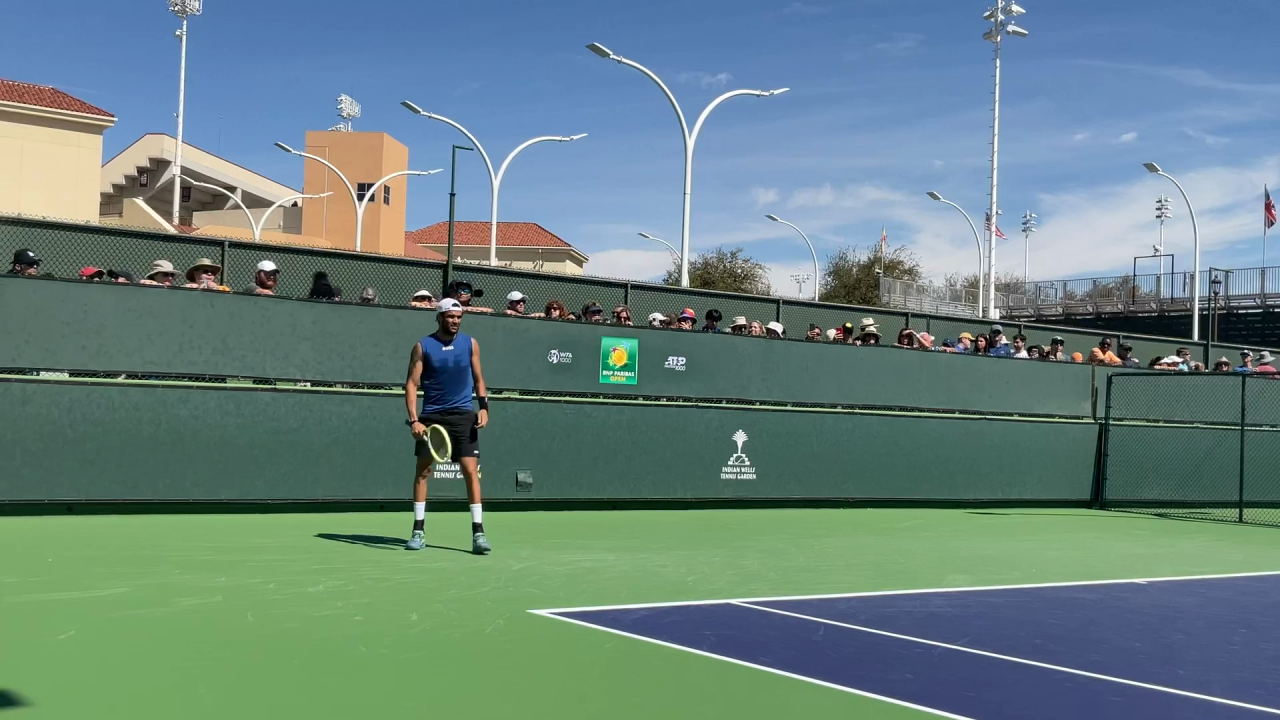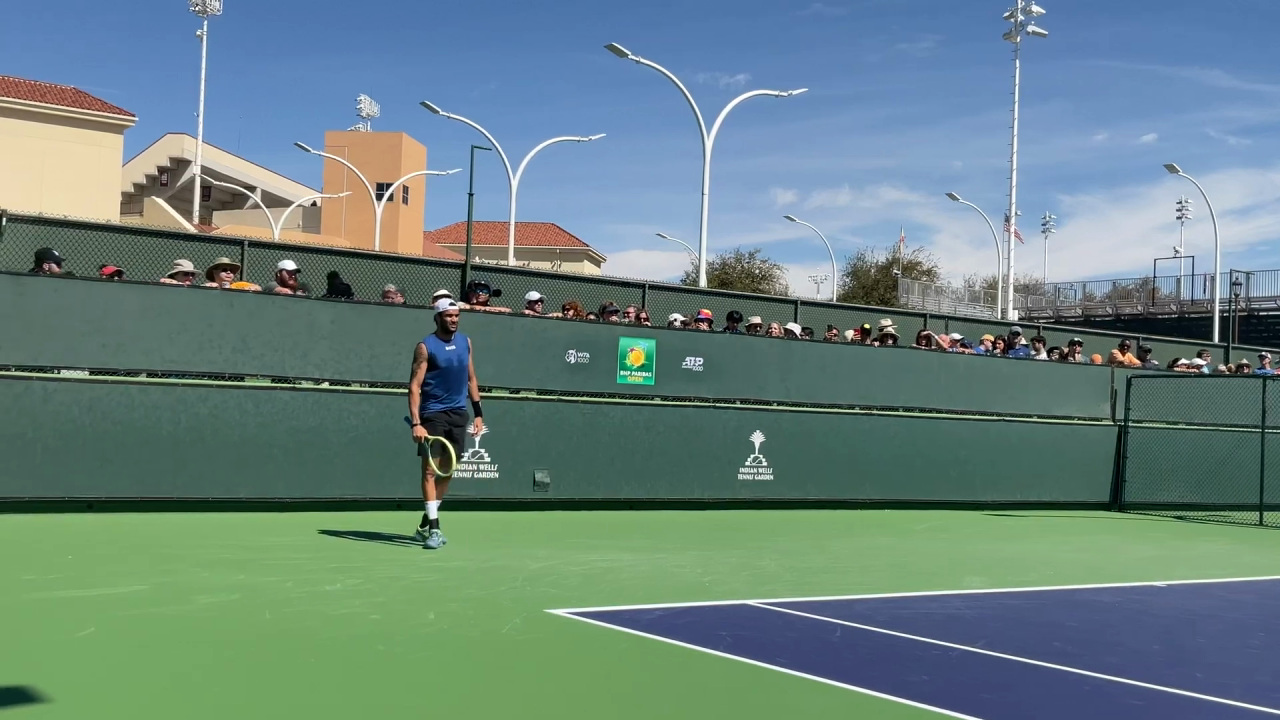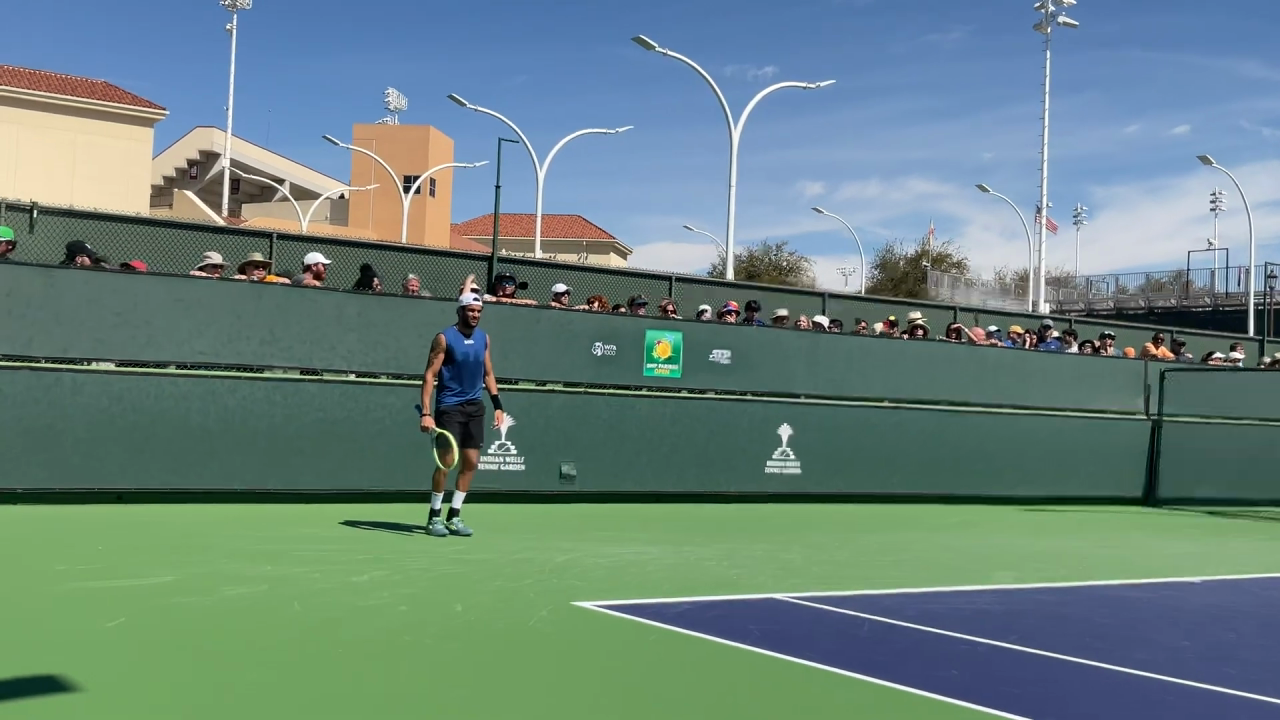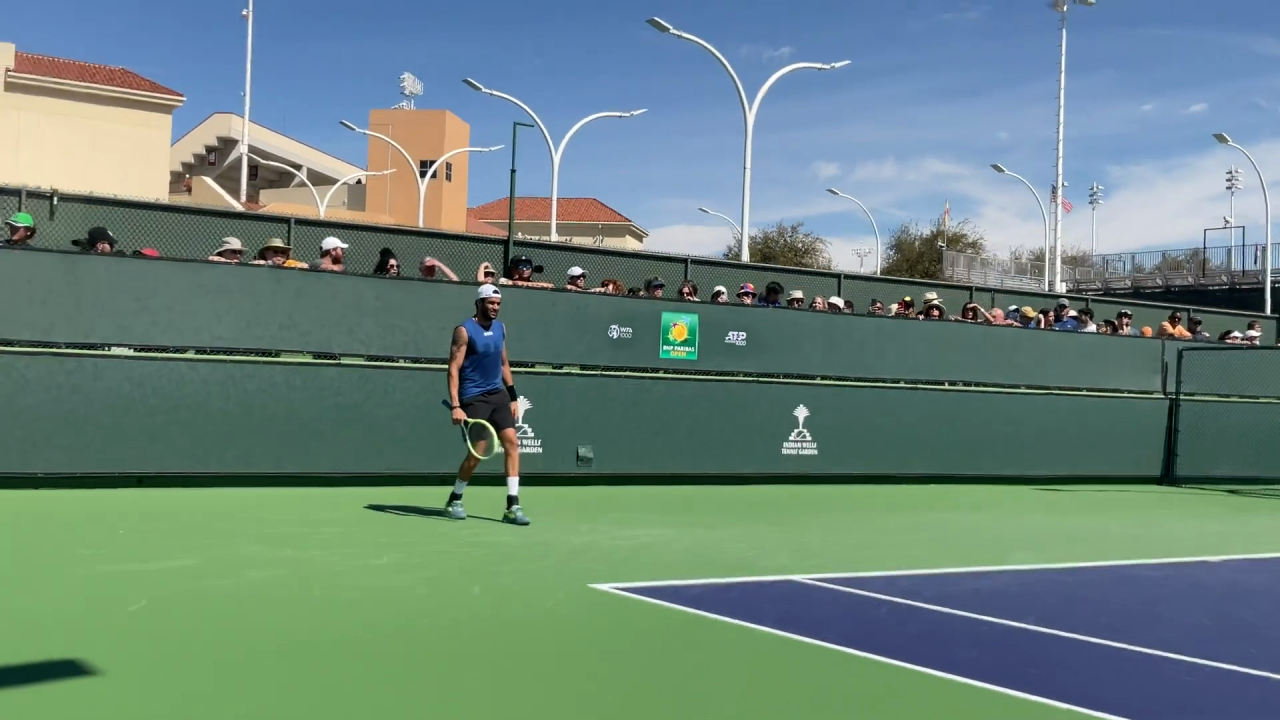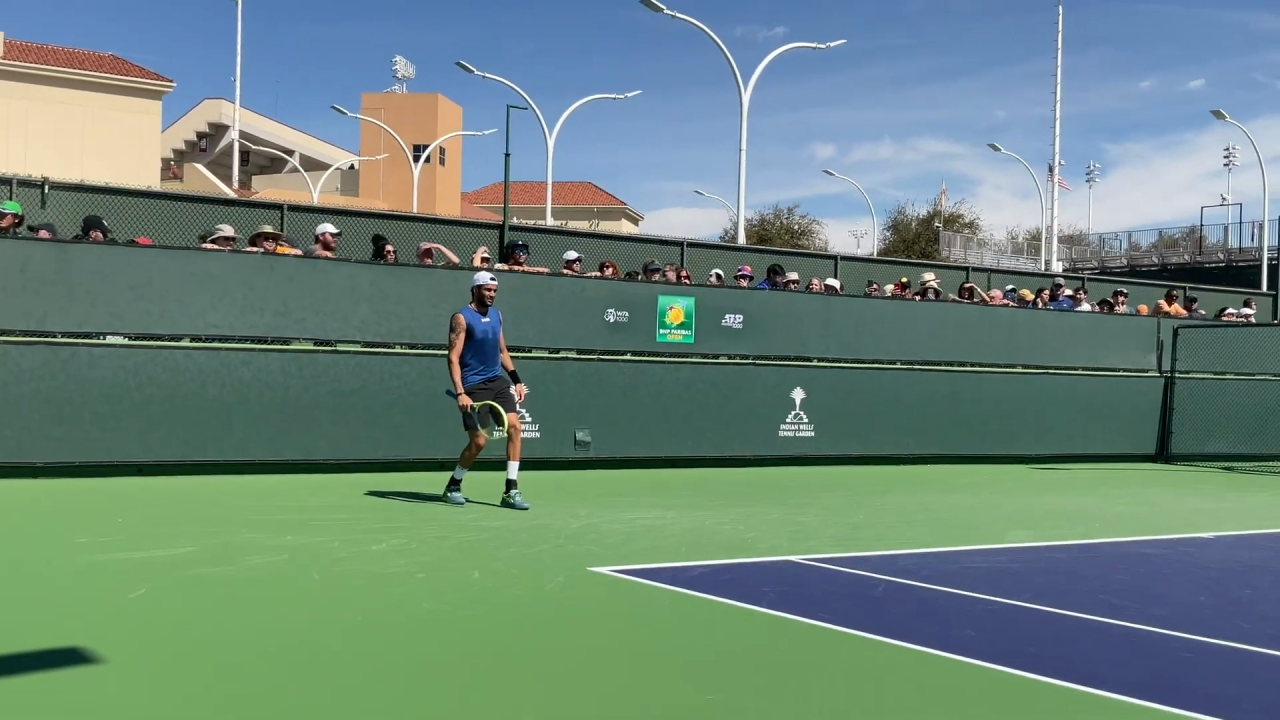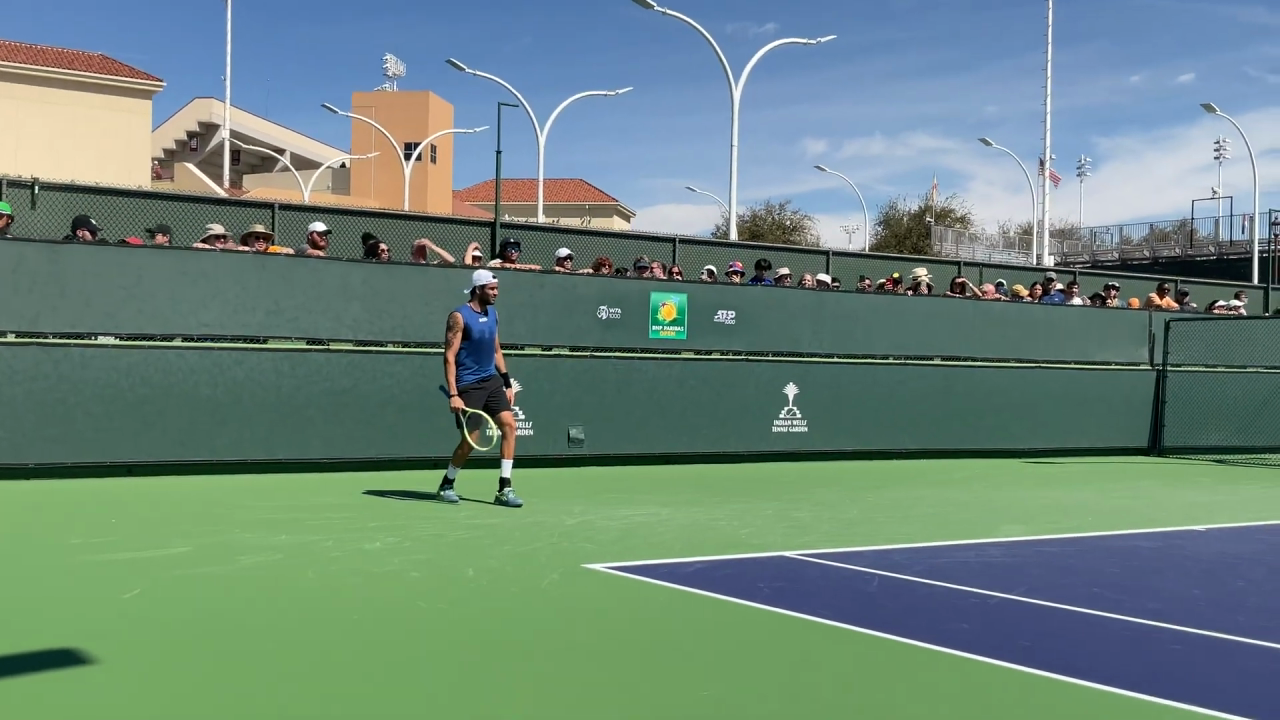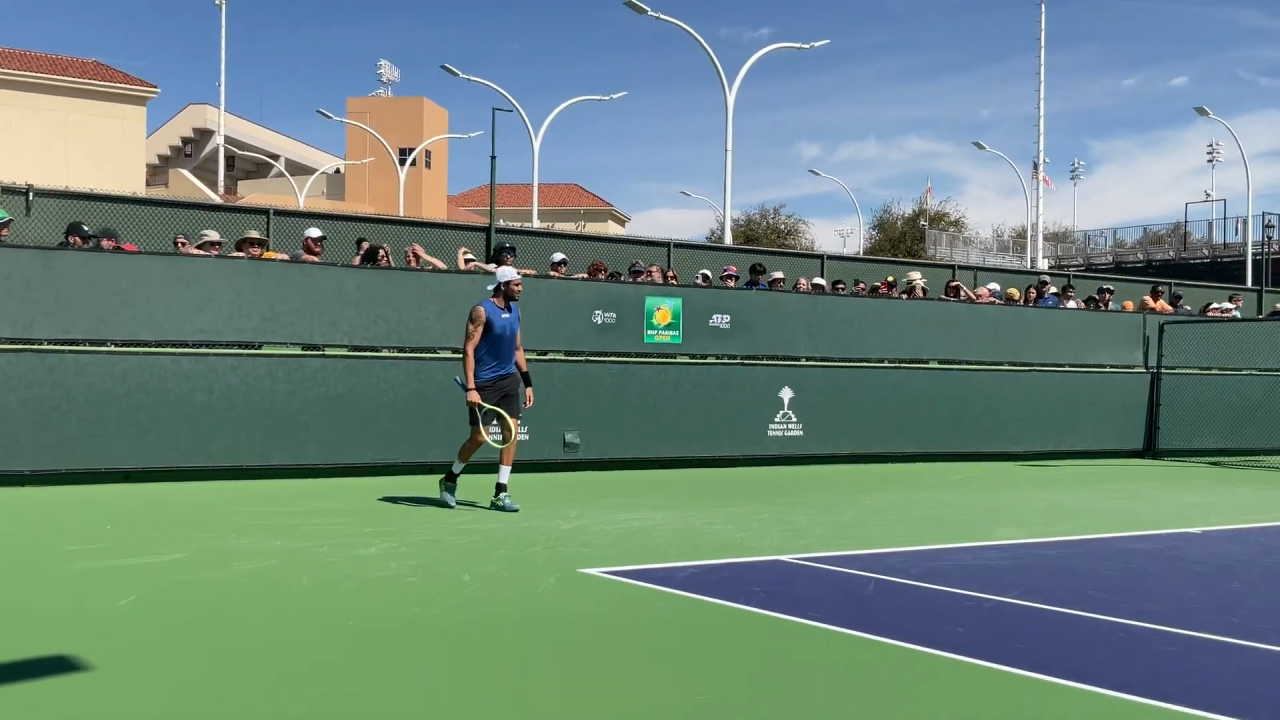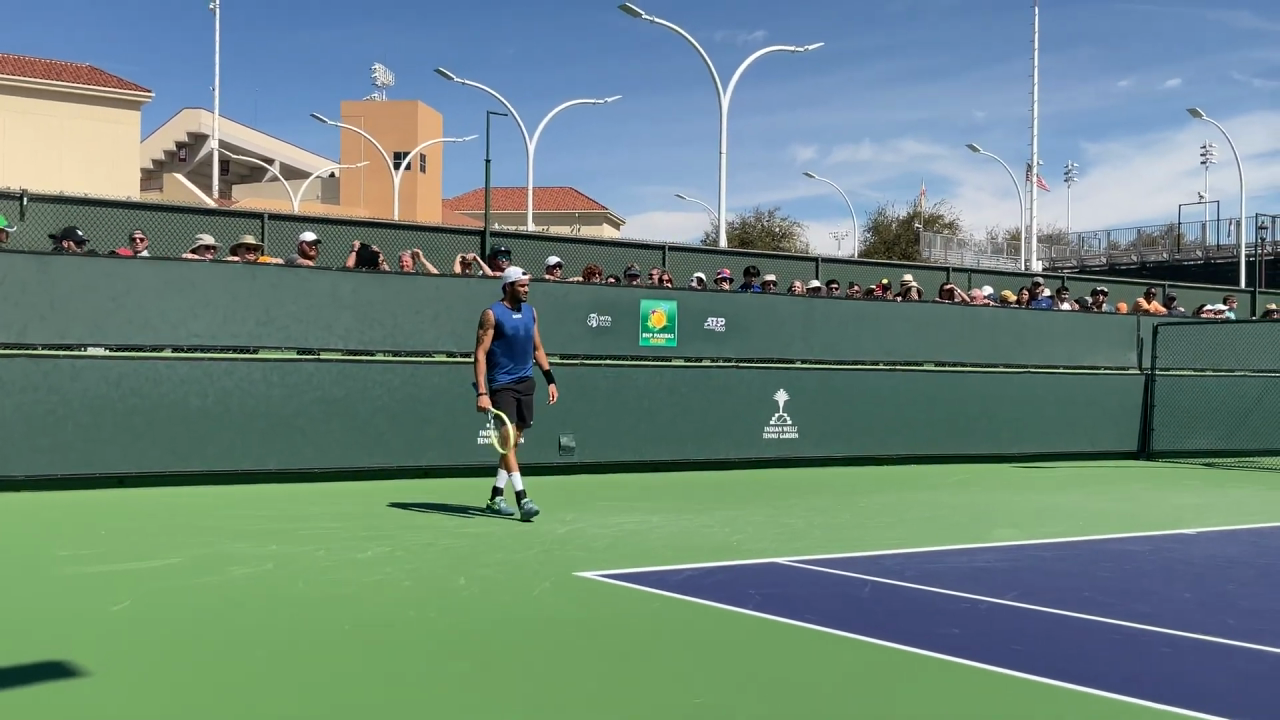
dt=0.5s
person 1, frame 1
left shoulder: (470, 344)
right shoulder: (423, 346)
left elbow: (479, 380)
right elbow: (411, 384)
left wrist: (483, 406)
right wrist: (414, 420)
left hip: (463, 416)
right hip: (431, 416)
left knee: (471, 470)
right knee: (422, 472)
left ankle: (478, 533)
right ankle: (418, 531)
person 1, frame 2
left shoulder: (465, 343)
right shoulder: (425, 347)
left elbow: (471, 379)
right elbow: (414, 387)
left wrist: (478, 413)
right wrist: (416, 423)
left hip: (458, 415)
right hip: (433, 415)
left knee: (446, 472)
right knee: (430, 471)
left ankle: (425, 525)
right ankle: (434, 530)
person 1, frame 3
left shoulder: (483, 338)
right shoulder: (444, 338)
left elbow: (488, 374)
right elbow: (429, 377)
left wrist: (497, 405)
right wrist: (426, 413)
left hip: (474, 407)
right hip: (449, 408)
left knee: (471, 463)
right knee: (445, 463)
left ankle: (453, 517)
right ankle: (434, 518)
person 1, frame 4
left shoulder: (500, 328)
right shoulder: (464, 331)
right elbow: (453, 370)
left wrist: (513, 396)
right wrist: (455, 406)
left hip: (498, 395)
right hip: (473, 398)
left knee: (511, 442)
right knee: (476, 453)
left ankle: (512, 507)
right ankle: (454, 500)
person 1, frame 5
left shoulder: (496, 315)
right shoulder: (461, 318)
right elbow: (453, 358)
left wrist: (516, 380)
right wrist: (460, 393)
left hip: (497, 382)
right hip: (474, 386)
left knee: (515, 428)
right knee: (478, 441)
left ankle: (511, 492)
right ankle: (453, 486)
person 1, frame 6
left shoulder: (493, 314)
right shoulder: (459, 317)
right elbow: (449, 357)
left wrist: (507, 383)
right wrist: (453, 394)
left hip: (492, 381)
right hip: (468, 385)
left knee: (509, 426)
right knee: (469, 440)
left ankle: (504, 490)
right ankle: (446, 485)
person 1, frame 7
left shoulder: (515, 311)
right shoulder: (482, 311)
right elbow: (468, 350)
left wrist: (527, 383)
right wrist: (470, 388)
left hip: (509, 380)
right hip: (484, 382)
left knee: (512, 432)
right knee: (479, 437)
left ankle: (500, 494)
right ankle: (449, 480)
person 1, frame 8
left shoulder: (530, 312)
right shoulder: (492, 314)
left elbow: (537, 348)
right elbow: (480, 354)
left wrist: (550, 380)
right wrist: (481, 392)
left hip: (526, 384)
right hip: (502, 385)
left knee: (515, 441)
right knee: (507, 440)
left ankle: (495, 498)
right ankle: (522, 500)
